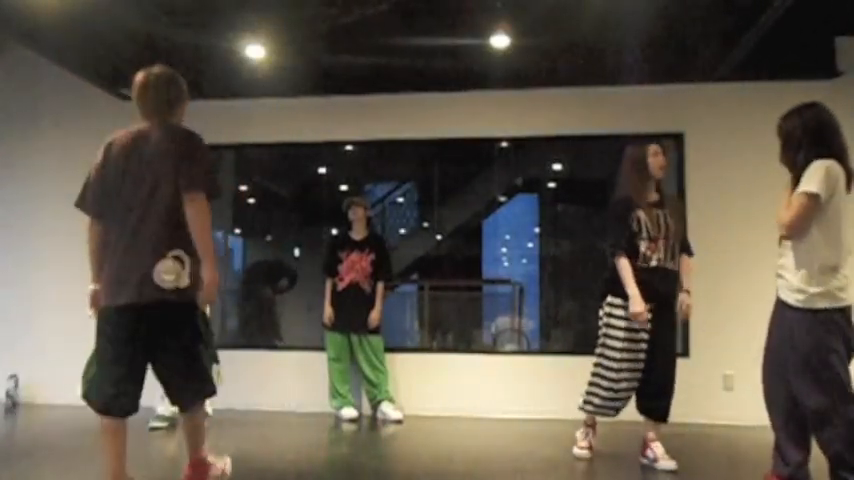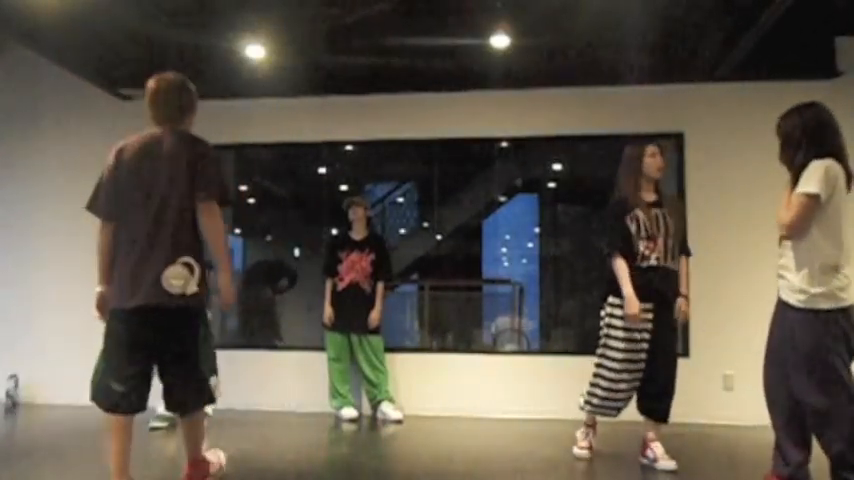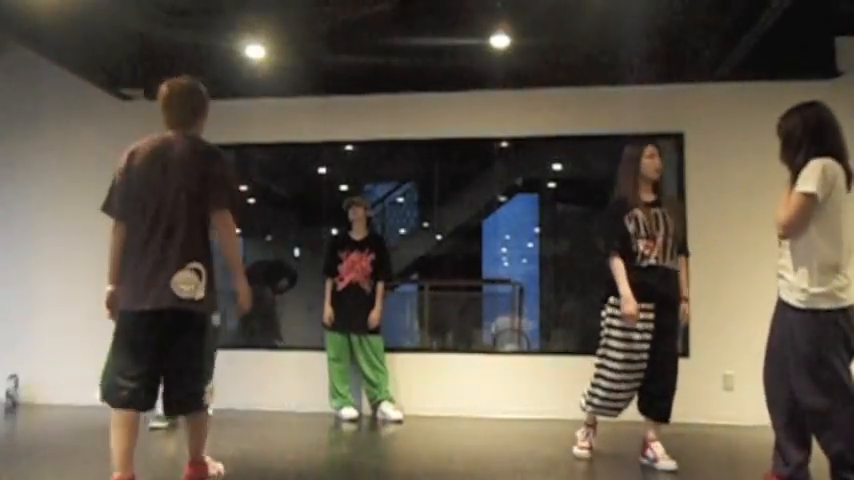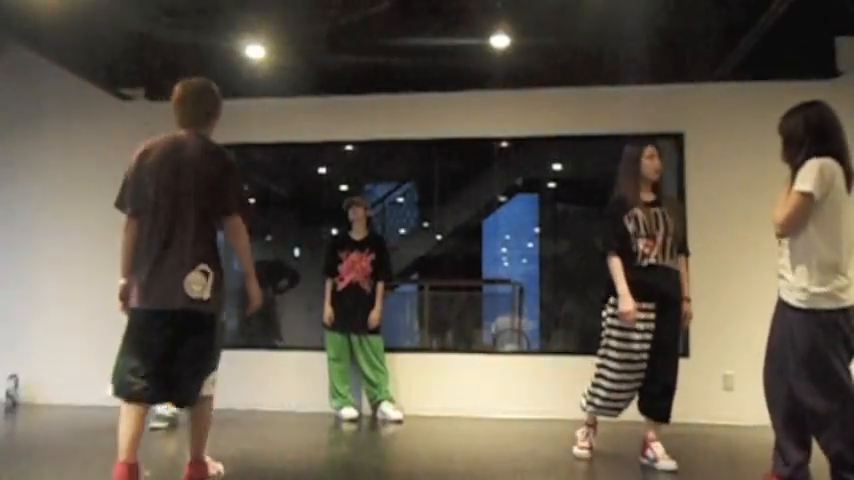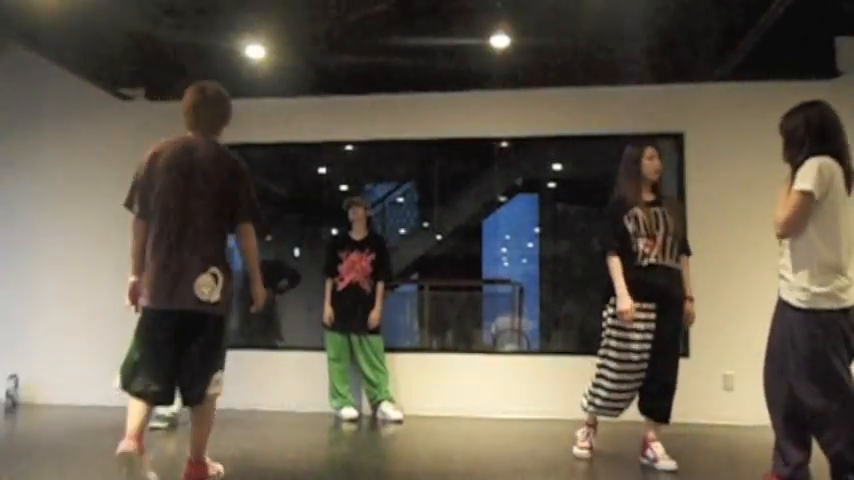
dt=0.1s
person 1, frame 1
left shoulder: (113, 147)
right shoulder: (186, 142)
left elbow: (96, 220)
right elbow: (195, 202)
left wrist: (97, 281)
right wrist: (209, 265)
left hip: (118, 285)
right hip: (170, 278)
left knee: (113, 391)
right knee: (190, 380)
person 1, frame 2
left shoulder: (123, 152)
right shoulder: (197, 150)
left elbow: (106, 223)
right elbow: (208, 212)
left wrist: (103, 282)
right wrist: (225, 272)
left hip: (127, 288)
right hip: (178, 282)
left knee: (118, 389)
right knee: (190, 382)
person 1, frame 3
left shoulder: (135, 155)
right shoulder: (208, 157)
left elbow: (120, 225)
right elbow: (221, 220)
left wrist: (113, 282)
right wrist: (240, 278)
left hip: (137, 291)
right hip: (187, 287)
left knee: (127, 387)
right knee: (191, 385)
person 1, frame 4
left shoulder: (147, 153)
right shoulder: (218, 160)
left elbow: (131, 221)
right elbow: (234, 224)
left wrist: (126, 276)
right wrist: (251, 279)
left hip: (148, 285)
right hip: (196, 286)
left knee: (136, 381)
right knee: (197, 380)
person 1, frame 5
left shoulder: (157, 155)
right shoulder: (229, 165)
left elbow: (140, 220)
right elbow: (245, 229)
left wrist: (136, 274)
right wrist: (256, 280)
left hip: (159, 286)
right hip: (205, 287)
left knee: (145, 376)
right knee: (203, 380)
left ankle: (132, 440)
person 2, frame 1
left shoulder: (823, 169)
right shoulder: (814, 173)
left elbow: (789, 225)
left wrist: (789, 188)
left hip: (816, 304)
right hip: (796, 299)
right knee: (782, 387)
person 2, frame 2
left shoulder: (822, 169)
right shoulder: (816, 171)
left elbow: (789, 225)
left wrist: (790, 187)
left hip: (817, 303)
right hip: (798, 298)
right knee: (784, 387)
person 2, frame 3
left shoulder: (821, 168)
right shoulder: (817, 171)
left elbow: (785, 224)
left wrist: (789, 186)
left hip: (817, 302)
right hip: (798, 298)
right knee: (784, 387)
person 2, frame 4
left shoulder: (818, 167)
right shoulder: (821, 170)
left elbow: (782, 224)
left wrist: (788, 185)
left hip: (816, 301)
right hip: (799, 298)
right knee: (784, 387)
person 2, frame 5
left shoulder: (818, 167)
left elbow: (783, 224)
right elbow: (797, 229)
left wrist: (787, 185)
left hip: (816, 300)
right hip: (800, 297)
right knee: (784, 386)
person 3, frame 1
left shoulder: (671, 206)
right shoulder: (624, 204)
left elbow: (683, 251)
right elbow: (619, 253)
left wrist: (684, 290)
right wrist: (634, 296)
left hip: (663, 301)
right hip: (626, 299)
left knee: (660, 371)
right knee: (615, 368)
left ankle: (651, 443)
right ankle: (587, 430)
person 3, frame 2
left shoulder: (671, 207)
right shoulder: (622, 205)
left elbow: (682, 254)
right elbow: (616, 254)
left wrist: (683, 294)
right wrist: (628, 295)
left hip: (664, 302)
right hip: (629, 298)
left knee: (661, 371)
right knee: (615, 368)
left ankle: (651, 443)
right ankle: (587, 429)
person 3, frame 3
left shoulder: (670, 207)
right shoulder: (621, 205)
left elbow: (681, 254)
right elbow: (614, 254)
left wrist: (683, 296)
right wrist: (626, 295)
left hip: (665, 302)
right hip: (631, 298)
left knee: (662, 371)
right knee: (617, 369)
left ankle: (651, 442)
right ankle: (588, 429)
person 3, frame 4
left shoulder: (670, 208)
right shoulder: (621, 206)
left elbow: (680, 255)
right elbow: (613, 254)
left wrist: (686, 297)
right wrist: (623, 295)
left hip: (667, 301)
right hip: (633, 298)
left knee: (663, 371)
right knee: (618, 368)
left ankle: (651, 443)
right ankle: (588, 428)
person 3, frame 5
left shoulder: (670, 208)
right shoulder: (621, 205)
left elbow: (682, 255)
right elbow: (613, 253)
left wrist: (688, 297)
right wrist: (622, 295)
left hip: (668, 301)
right hip: (634, 298)
left knee: (663, 371)
right knee: (618, 368)
left ankle: (651, 443)
right ankle: (589, 428)
person 4, frame 1
left shoulder: (377, 243)
right shoulder: (338, 242)
left elbow: (381, 279)
right elbow: (329, 276)
left wrist: (377, 308)
right wrist: (327, 305)
left hip: (365, 310)
right hip: (339, 309)
left knee: (373, 360)
right knee: (338, 360)
left ankle: (382, 402)
right ankle: (343, 403)
person 4, frame 2
left shoulder: (377, 243)
right shoulder: (337, 242)
left elbow: (381, 279)
right elbow: (329, 276)
left wrist: (377, 308)
right wrist: (327, 305)
left hip: (365, 310)
right hip: (339, 309)
left knee: (373, 360)
right knee: (338, 360)
left ankle: (383, 402)
right ankle: (343, 403)
person 4, frame 3
left shoulder: (377, 243)
right shoulder: (338, 242)
left elbow: (381, 279)
right elbow: (329, 276)
left wrist: (377, 308)
right wrist: (327, 305)
left hip: (365, 310)
right hip: (339, 309)
left knee: (373, 360)
right knee: (338, 360)
left ankle: (383, 402)
right ankle: (343, 403)
person 4, frame 4
left shoulder: (377, 243)
right shoulder: (337, 242)
left elbow: (381, 278)
right elbow: (330, 276)
left wrist: (377, 308)
right wrist: (327, 305)
left hip: (365, 310)
right hip: (339, 309)
left knee: (373, 360)
right knee: (338, 360)
left ankle: (383, 402)
right ankle: (343, 403)
person 4, frame 5
left shoulder: (377, 242)
right shoulder: (337, 242)
left elbow: (381, 278)
right elbow: (329, 276)
left wrist: (377, 308)
right wrist: (327, 305)
left hip: (365, 310)
right hip: (339, 309)
left knee: (373, 360)
right knee: (338, 360)
left ankle: (383, 402)
right ankle: (343, 403)
